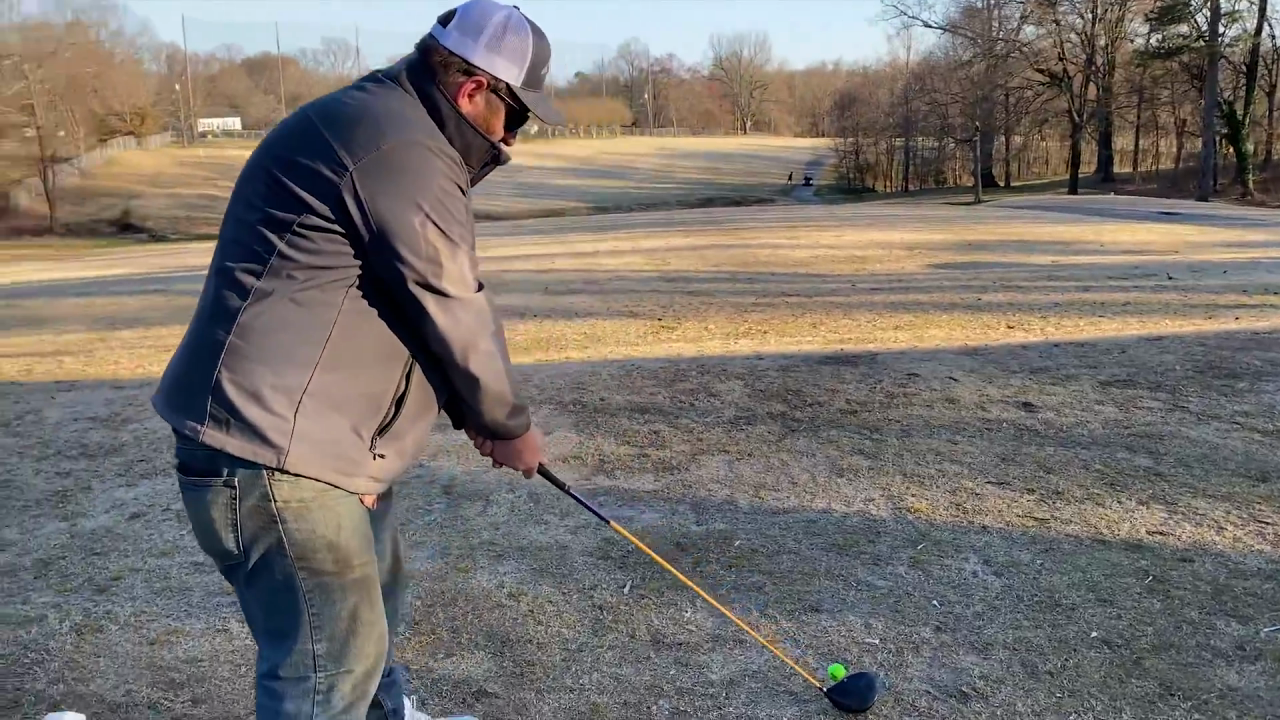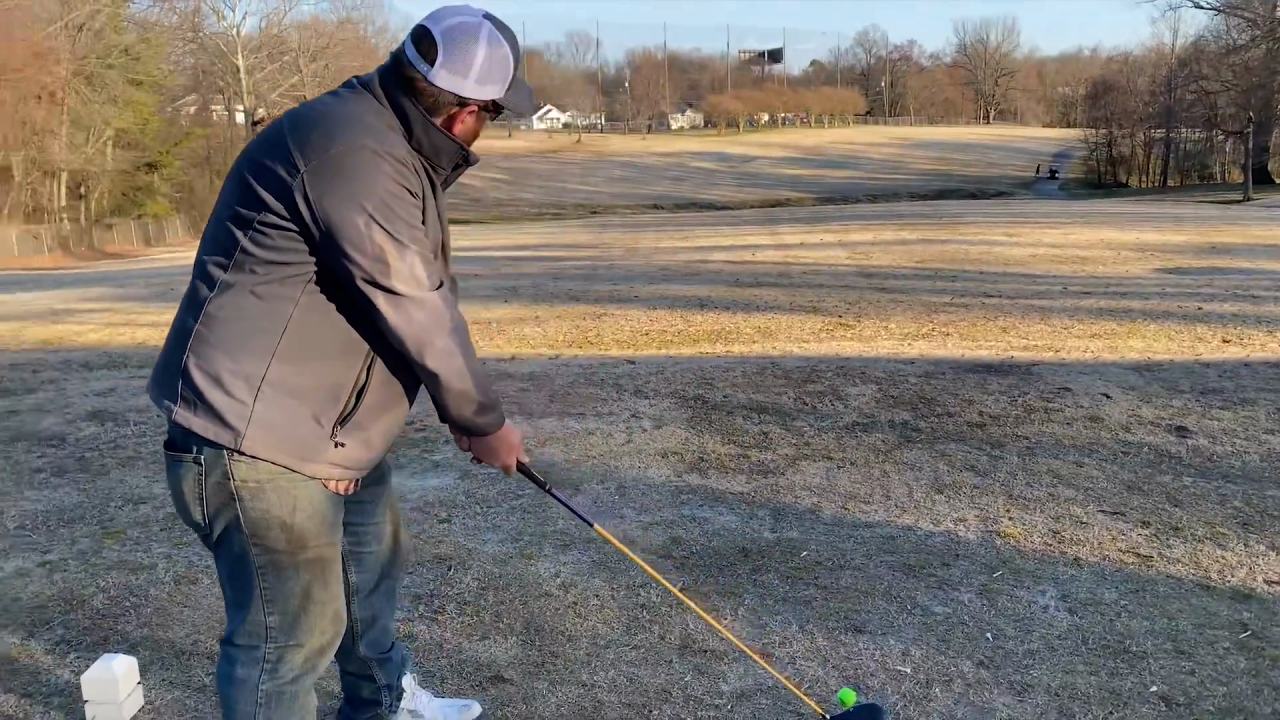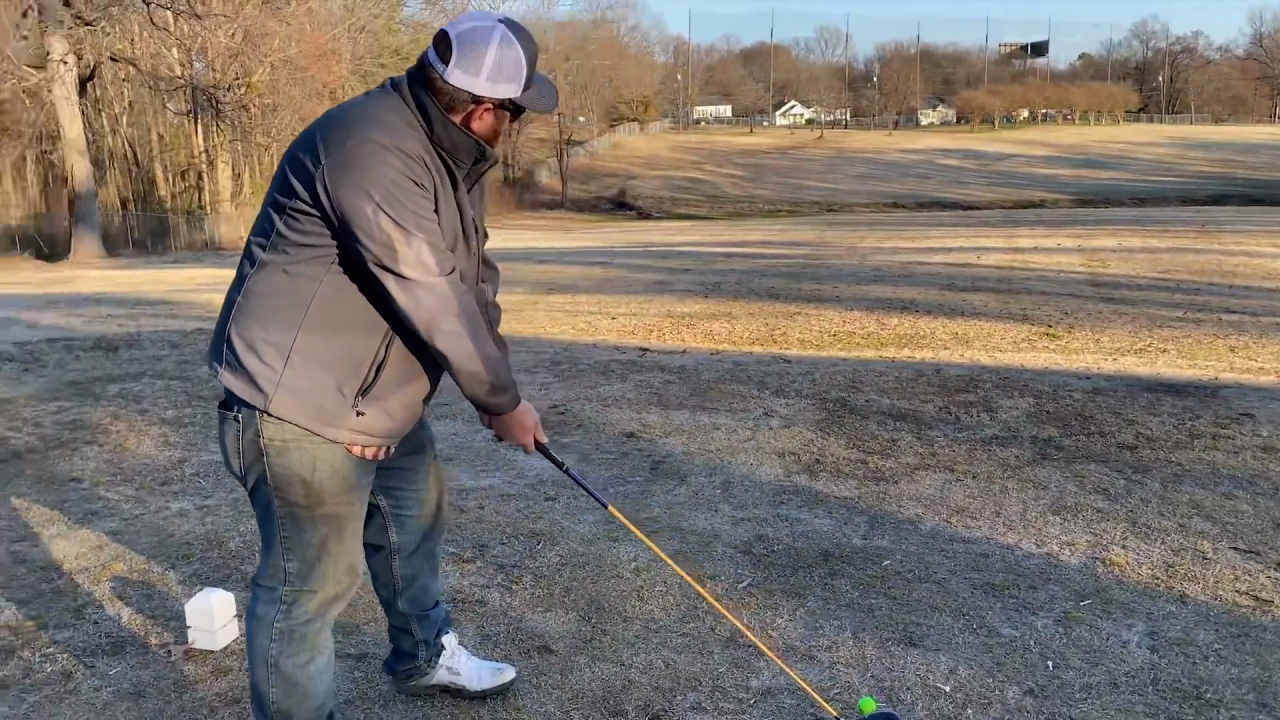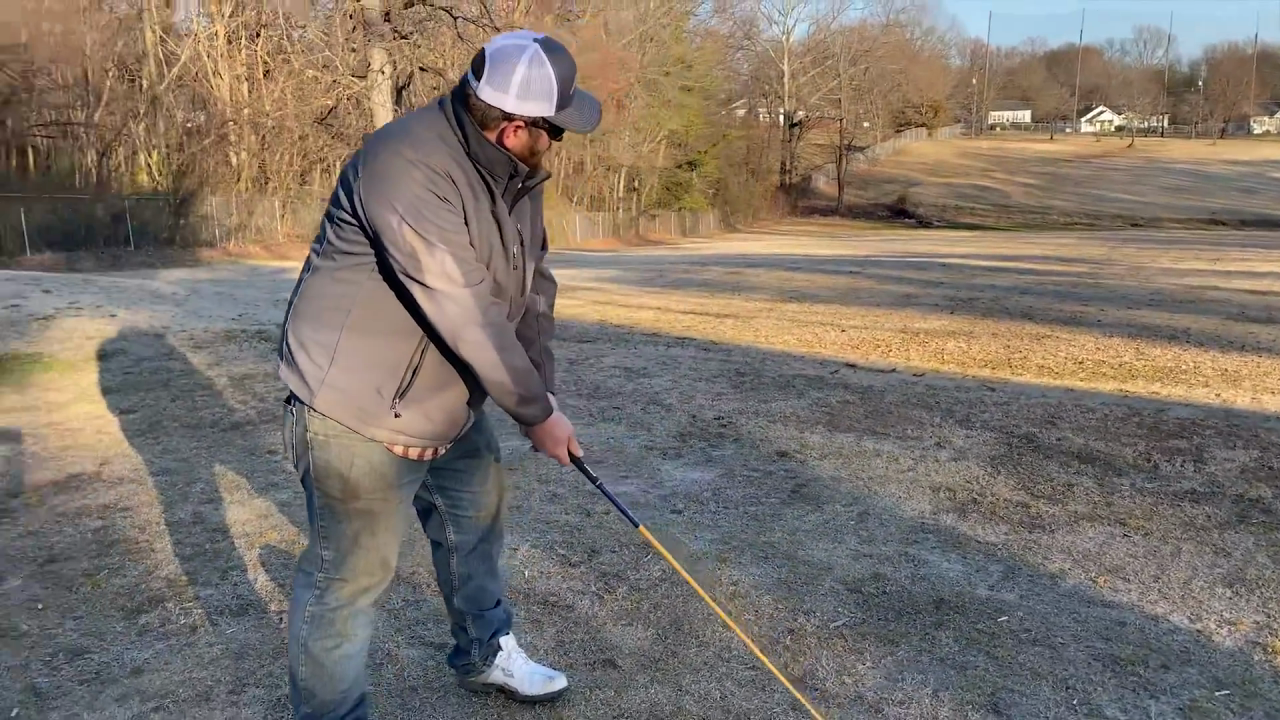
dt=1s
person 1, frame 1
left shoulder: (380, 122)
right shoulder: (404, 149)
left elbow: (423, 303)
right elbow: (450, 312)
left wrist: (472, 413)
right wrist: (508, 425)
left hip: (304, 433)
right hip: (274, 451)
left knee: (369, 596)
person 1, frame 2
left shoulder: (392, 143)
right shoulder: (354, 152)
left elbow: (428, 298)
right elbow: (413, 313)
left wrist: (467, 410)
right wrist: (484, 421)
left hip: (327, 423)
right hip: (258, 437)
left knee: (371, 563)
right knee: (288, 636)
person 1, frame 3
left shoulder: (444, 148)
right shoulder: (372, 148)
left elbow: (472, 277)
right elbow: (431, 302)
left wrist: (496, 387)
right wrist: (503, 400)
left hip: (379, 397)
right hip: (303, 408)
left knee: (413, 522)
right knee: (308, 585)
left ankle: (424, 656)
person 1, frame 4
left shoulder: (513, 170)
right shoulder: (409, 166)
left elbow: (531, 284)
right elbow: (467, 316)
left wrist: (542, 389)
right wrist: (537, 412)
left hip: (450, 404)
right hip: (361, 411)
left knee: (475, 522)
right knee: (350, 573)
left ankle: (485, 653)
